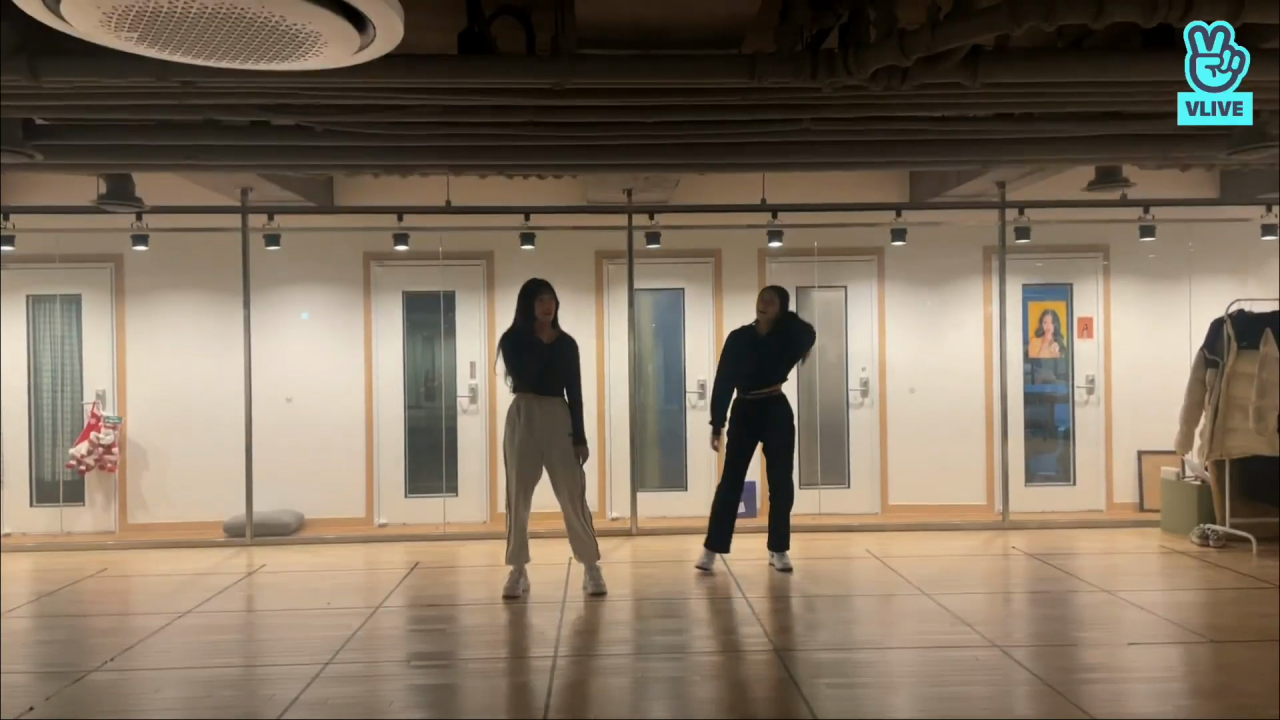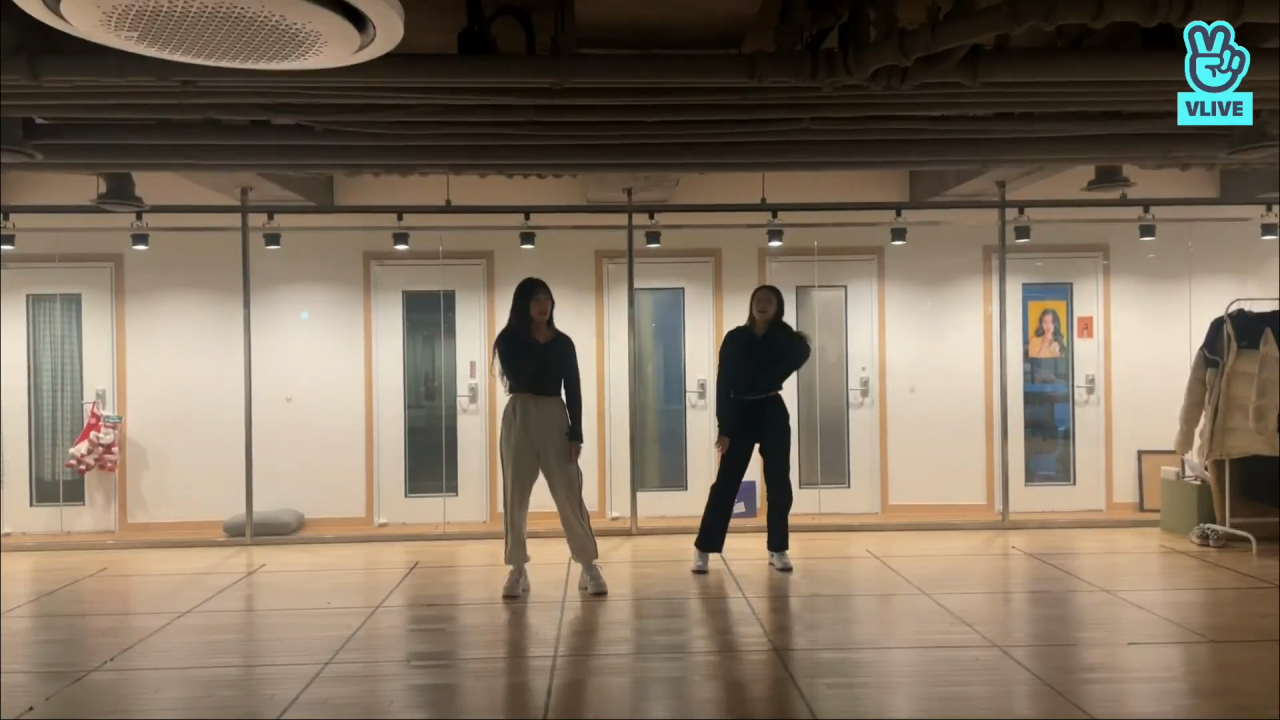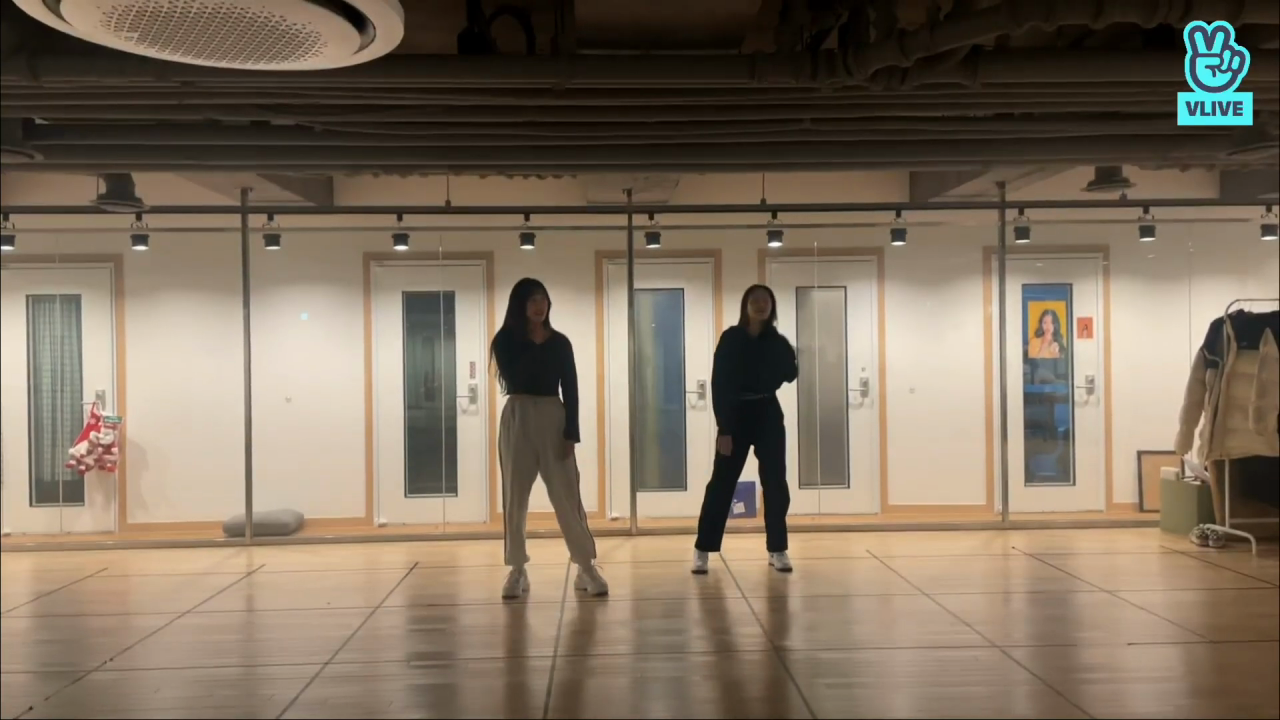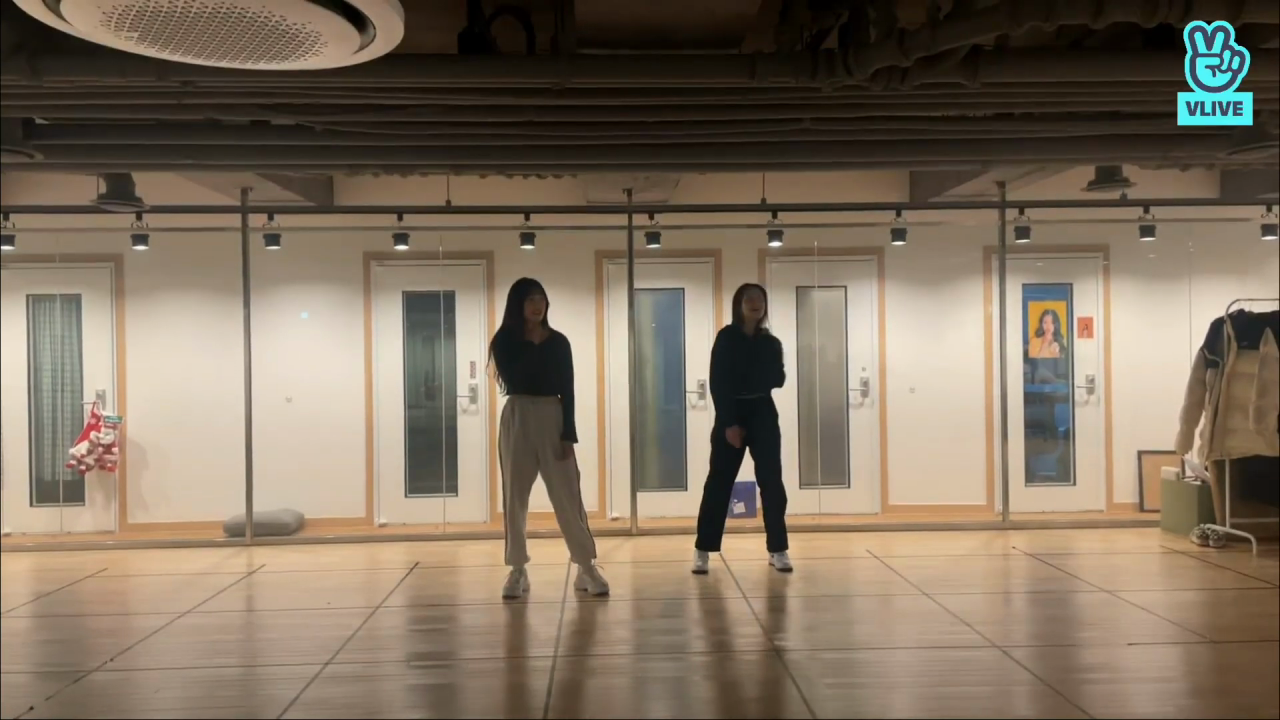
dt=0.1s
person 1, frame 1
left shoulder: (567, 343)
right shoulder: (513, 340)
left elbow: (575, 392)
right elbow: (521, 376)
left wrist: (580, 438)
right wrist: (541, 344)
left hip: (558, 417)
right hip: (523, 417)
left knee: (573, 496)
right knee: (518, 497)
left ankle: (591, 567)
right ankle: (518, 570)
person 1, frame 2
left shoulder: (562, 342)
right shoulder: (509, 339)
left elbow: (573, 390)
right elbow: (517, 377)
left wrist: (576, 434)
right wrist: (537, 345)
left hip: (555, 417)
right hip: (519, 417)
left knee: (570, 495)
right knee: (515, 496)
left ankle: (589, 567)
right ankle: (518, 570)
person 1, frame 3
left shoulder: (560, 342)
right shoulder: (505, 341)
left elbow: (570, 389)
right elbow: (514, 379)
left wrist: (571, 433)
right wrist: (534, 345)
left hip: (553, 417)
right hip: (517, 418)
left knee: (567, 495)
right knee: (515, 497)
left ankle: (586, 567)
right ankle: (517, 570)
person 1, frame 4
left shoulder: (558, 341)
right shoulder: (504, 341)
left elbow: (567, 390)
right elbow: (512, 380)
left wrist: (569, 434)
right wrist: (532, 346)
left hip: (552, 417)
right hip: (517, 418)
left knee: (567, 495)
right knee: (515, 497)
left ankle: (586, 567)
right ankle: (518, 570)
person 2, frame 1
left shoulder: (785, 339)
right shoulder: (738, 338)
left elbow: (808, 335)
right elbow: (723, 381)
left wrist: (785, 317)
right wrist: (716, 424)
left hip: (777, 412)
right hip: (744, 412)
left knee: (781, 484)
right knee: (730, 482)
left ankle: (778, 550)
right ankle: (712, 548)
person 2, frame 2
left shoulder: (782, 339)
right shoulder: (735, 339)
left elbow: (802, 354)
right elbow: (724, 385)
left wrist: (779, 326)
right wrist: (723, 427)
left hip: (773, 413)
right hip: (740, 414)
left knee: (779, 484)
right knee: (726, 483)
left ankle: (778, 550)
right ankle: (703, 550)
person 2, frame 3
left shoulder: (775, 343)
right shoulder: (730, 338)
left elbow: (790, 374)
right elbow: (720, 385)
left wrist: (771, 334)
right wrist: (723, 428)
left hip: (767, 414)
right hip: (736, 414)
left knee: (775, 485)
right knee: (721, 483)
left ankle: (777, 550)
right ankle: (703, 550)
person 2, frame 4
left shoulder: (770, 342)
right shoulder: (726, 338)
left elbow: (778, 379)
right elbow: (718, 384)
left wrist: (768, 346)
right wrist: (728, 423)
left hip: (762, 412)
right hip: (730, 415)
left knee: (772, 483)
right knee: (719, 482)
left ankle: (777, 550)
right ankle: (703, 551)
